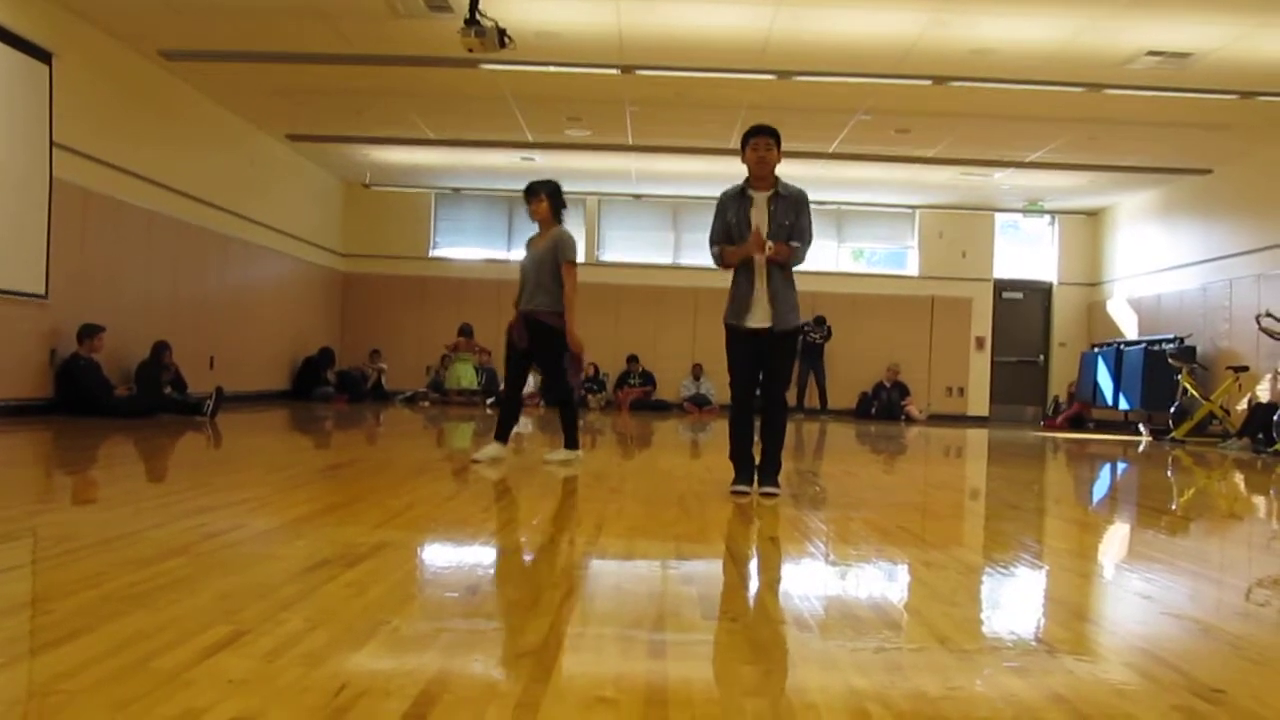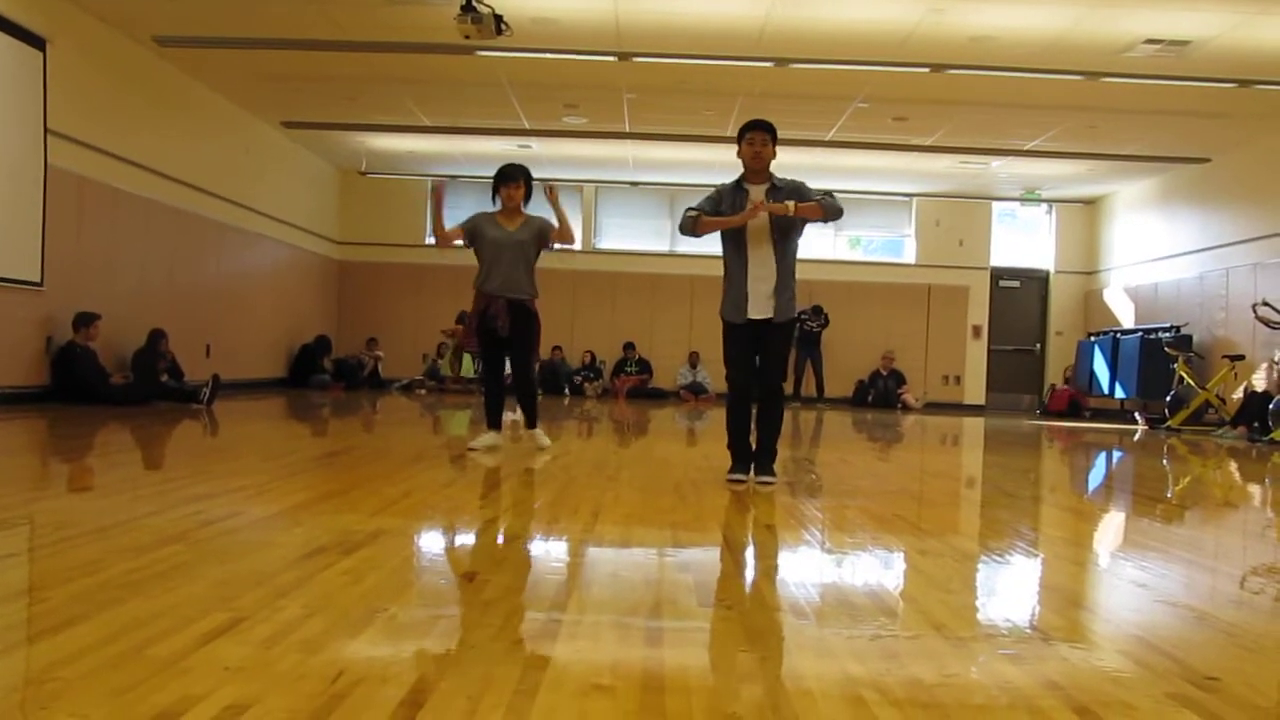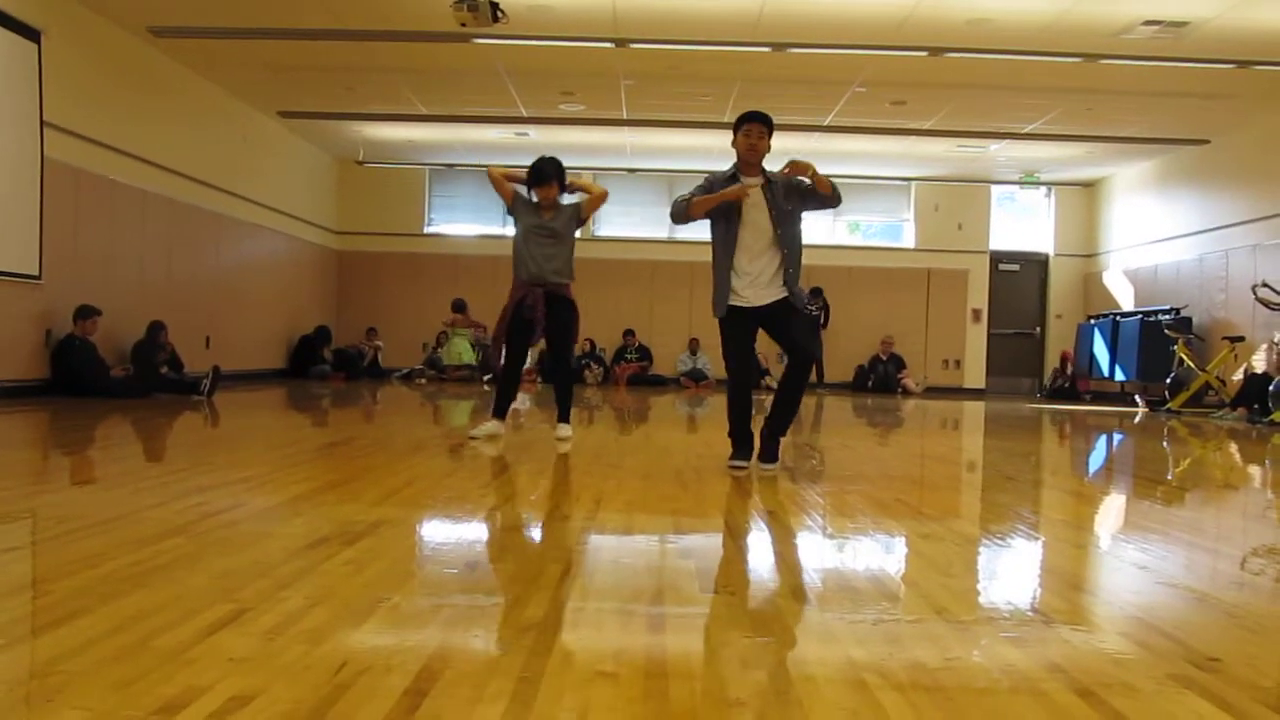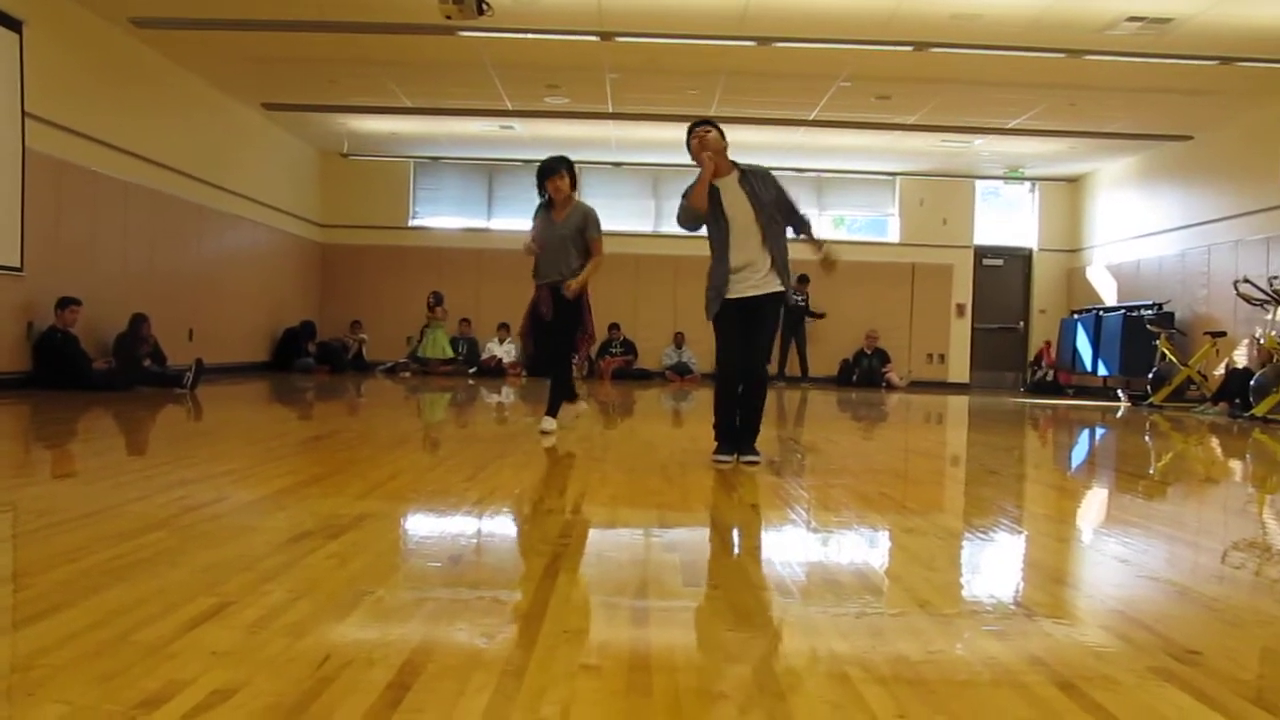
dt=0.7s
person 1, frame 1
left shoulder: (795, 199)
right shoulder: (730, 200)
left elbow: (799, 250)
right elbow: (718, 253)
left wrist: (768, 247)
right wrist: (746, 248)
left hip: (782, 317)
right hip: (741, 317)
left knee: (775, 395)
right knee: (742, 395)
left ankle: (769, 472)
right ankle: (742, 471)
person 1, frame 2
left shoulder: (792, 191)
right shoulder: (724, 195)
left elbow: (834, 209)
right elbow: (687, 223)
left wrist: (785, 209)
right wrist: (737, 219)
left hip: (779, 310)
right hip: (738, 310)
left knee: (772, 386)
right knee: (739, 385)
left ankle: (766, 460)
right ankle: (740, 459)
person 1, frame 3
left shoulder: (786, 186)
right shoulder: (717, 184)
left elbow: (831, 199)
right elbow: (678, 213)
left wrist: (811, 173)
right wrist: (724, 196)
left hip: (778, 296)
right hip: (735, 300)
left knee: (804, 356)
right knee: (740, 376)
left ankle: (771, 437)
right ankle: (741, 445)
person 1, frame 4
left shoulder: (759, 177)
right shoulder: (698, 190)
left elbow: (791, 215)
right elbow: (689, 221)
left wrist: (819, 247)
right wrist: (706, 174)
left hip: (767, 290)
right hip: (728, 295)
left knee: (756, 368)
right knee: (728, 367)
left ankle: (747, 439)
right ankle: (725, 439)
person 2, frame 1
left shoulder: (562, 238)
right shoulder: (532, 243)
left elbow: (570, 286)
left wrist: (571, 328)
left hip: (549, 324)
right hip: (524, 323)
left knee: (558, 386)
right knee: (512, 385)
left ankle: (571, 447)
right ankle: (500, 443)
person 2, frame 2
left shoulder: (537, 225)
right shoulder: (481, 222)
left elbow: (568, 239)
right elbow: (443, 238)
left wrist: (555, 205)
right wrist: (438, 204)
left hip: (522, 307)
right hip: (487, 306)
left knee: (522, 371)
right knee: (491, 371)
left ankle: (533, 427)
right ankle: (493, 430)
person 2, frame 3
left shoulder: (572, 212)
right shoulder: (521, 207)
left elbow: (601, 194)
right elbow: (493, 173)
left wrist: (578, 185)
right wrist: (525, 178)
left hip: (558, 296)
right hip: (524, 294)
left knee: (560, 361)
right knee: (512, 359)
left ankle: (564, 421)
right ankle: (497, 420)
person 2, frame 4
left shoulder: (585, 213)
right shoulder: (542, 211)
left elbow: (597, 255)
left wrist: (580, 280)
right wrist: (529, 247)
left hip: (569, 294)
right hip: (543, 292)
left knee: (561, 355)
right knee: (543, 354)
left ankle: (551, 414)
right ankle: (573, 399)
